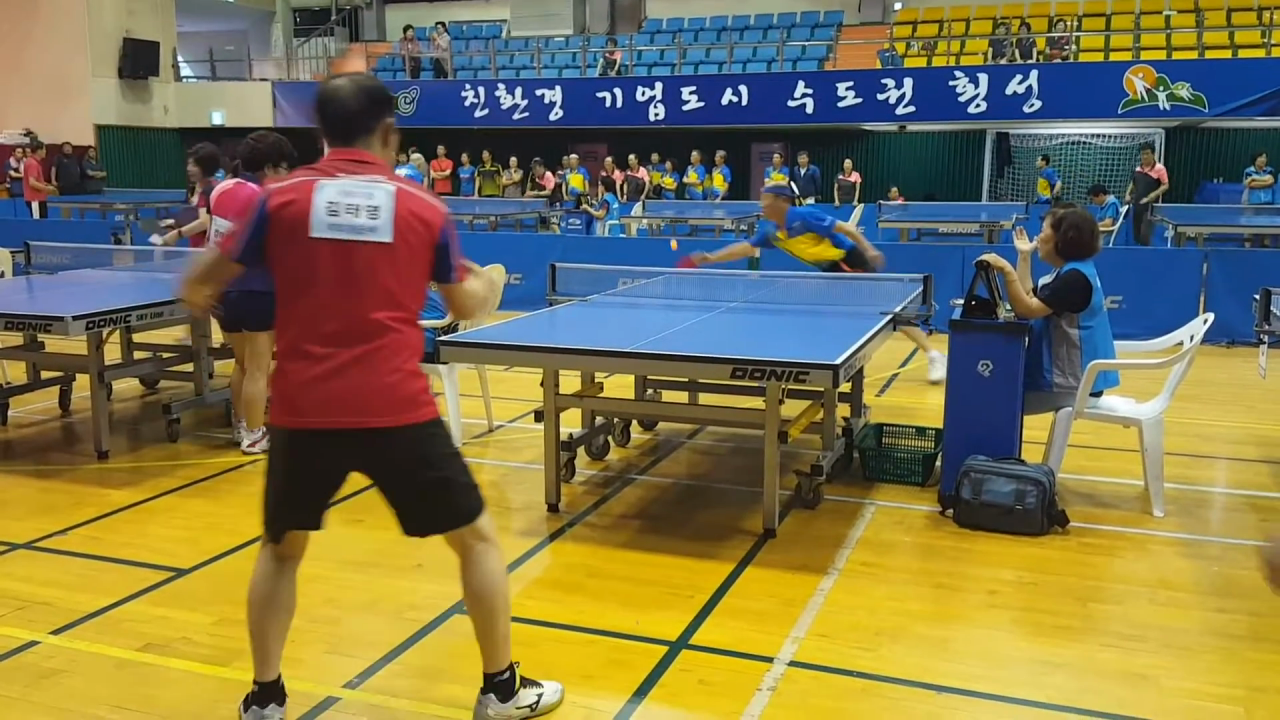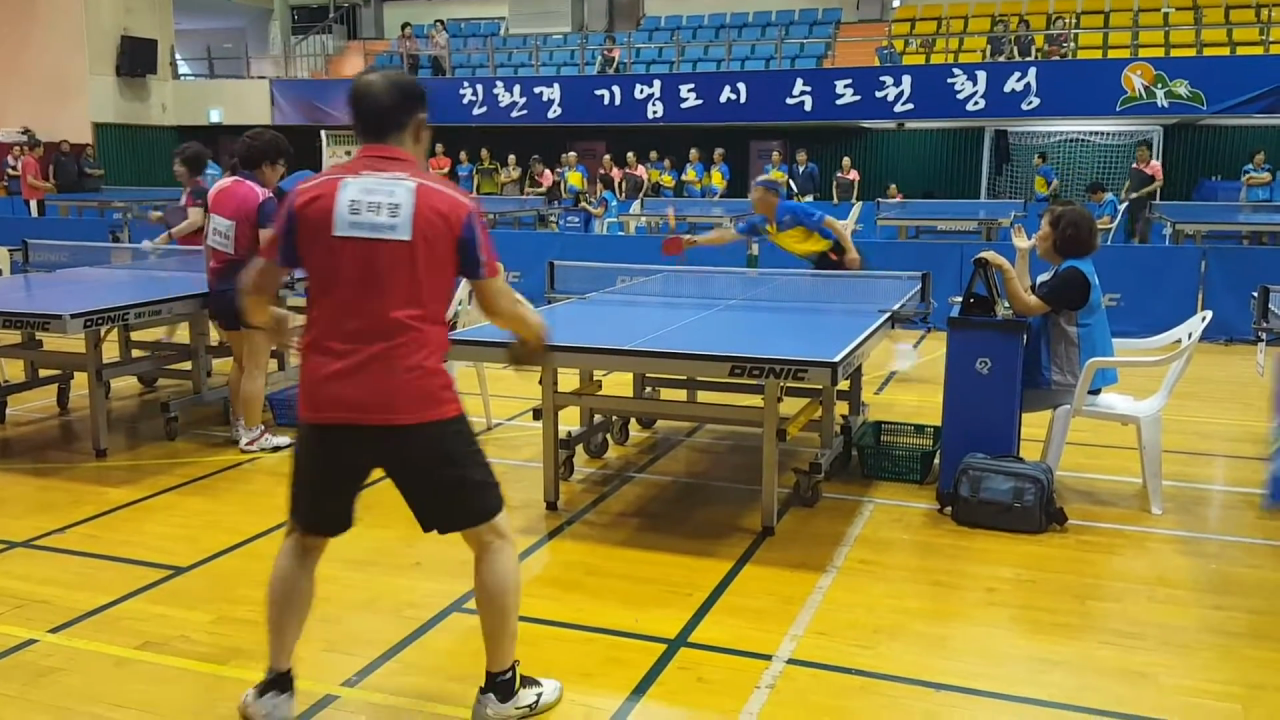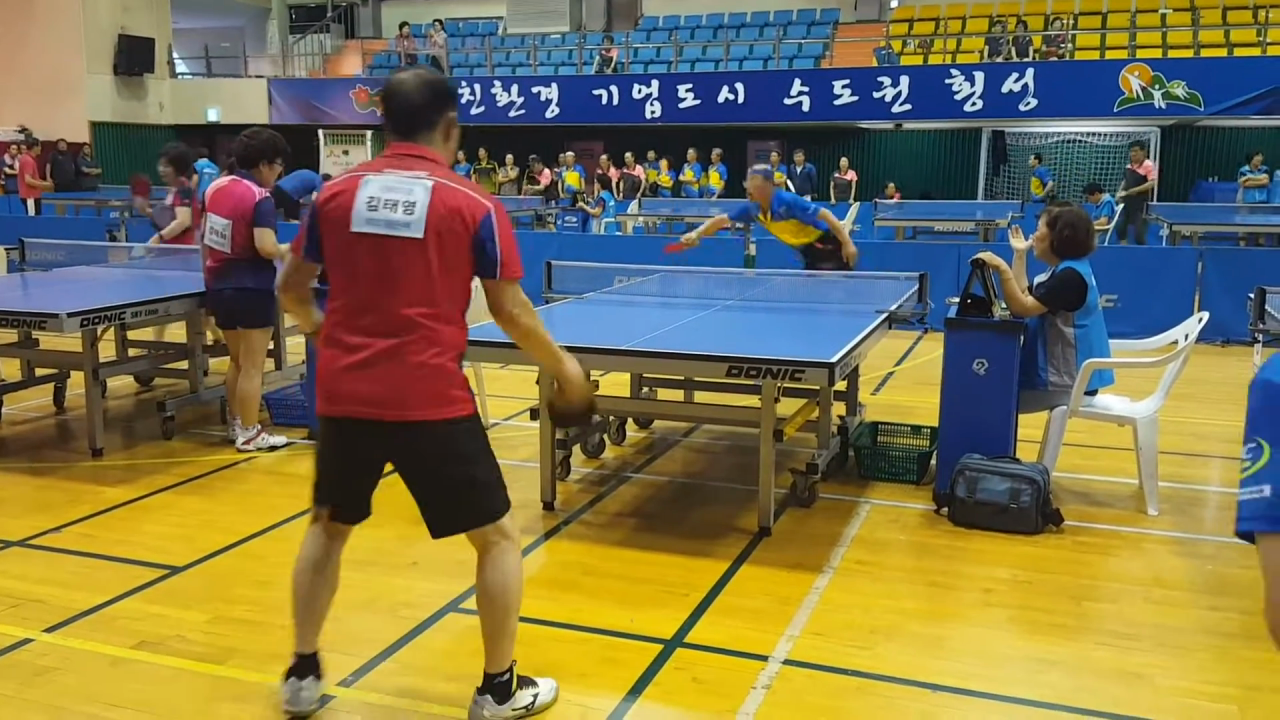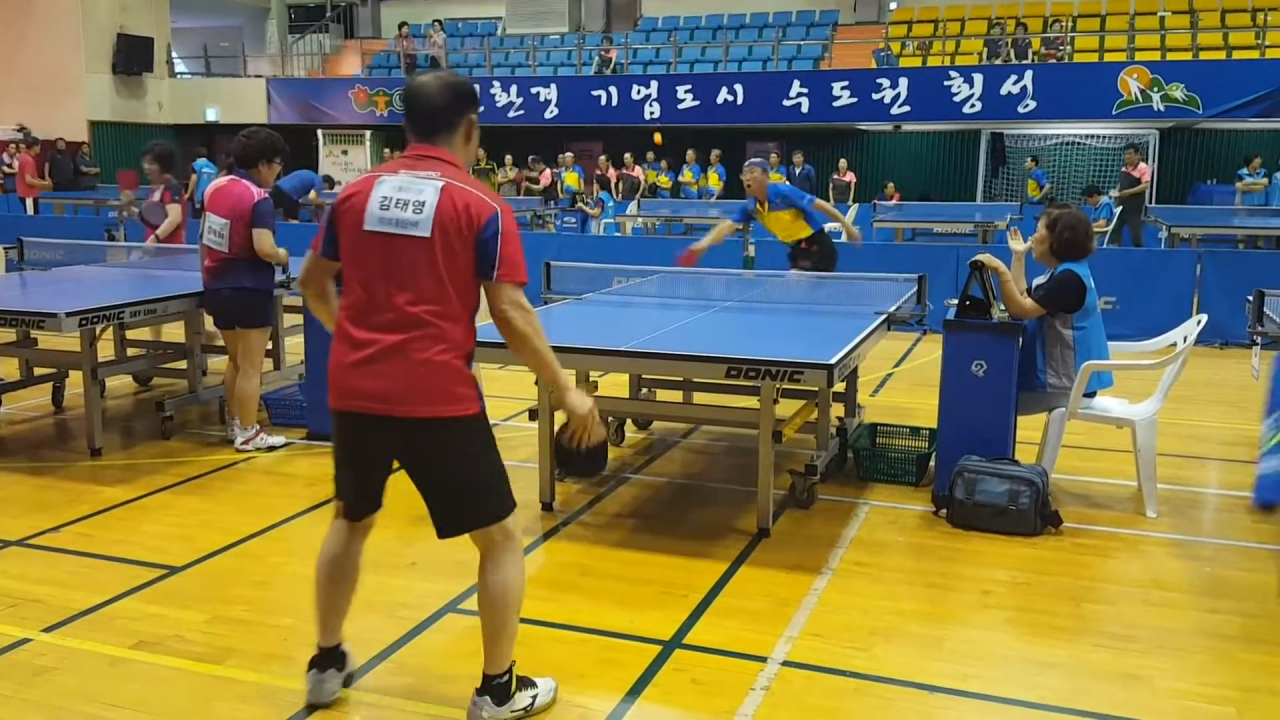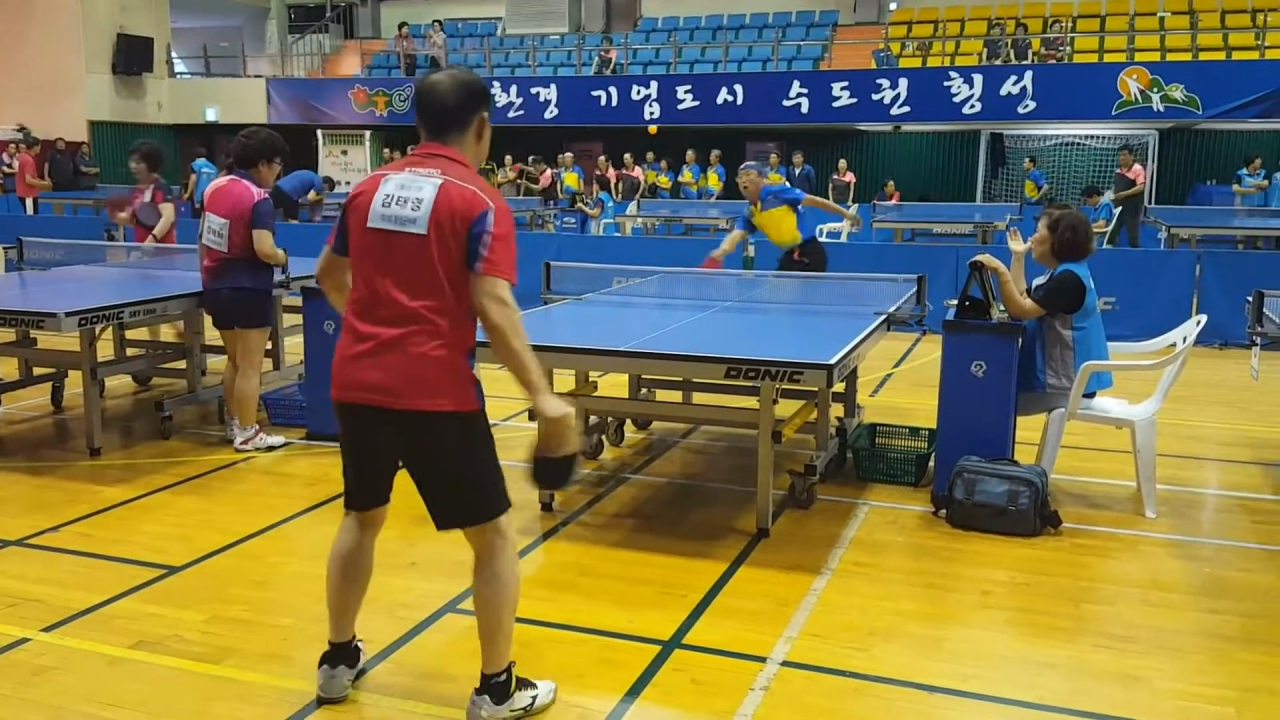
dt=0.1s
person 1, frame 1
left shoulder: (280, 199)
right shoulder: (424, 209)
left elbow: (204, 281)
right elbow: (467, 305)
left wrist: (196, 299)
right wrist: (489, 280)
left hip: (303, 411)
right hip: (397, 412)
left knee: (280, 547)
right knee: (477, 538)
person 1, frame 2
left shoulder: (311, 197)
right shoulder: (451, 206)
left elbow: (254, 292)
right elbow: (497, 303)
left wrist: (276, 323)
right wrist: (532, 325)
left hip: (328, 405)
right hip: (418, 407)
left knee: (303, 540)
right knee: (494, 535)
person 1, frame 3
left shoulder: (336, 193)
right shoulder: (472, 206)
left elbow: (290, 288)
right elbow: (510, 311)
right wrist: (561, 364)
left hip: (344, 399)
right hip: (432, 404)
left knee: (328, 527)
right knee: (497, 538)
person 1, frame 4
left shoulder: (356, 192)
right shoulder: (482, 207)
left elbow: (313, 286)
right elbow: (512, 316)
right wrist: (566, 393)
left hip: (354, 394)
right hip: (437, 401)
left knee: (350, 521)
right knee: (500, 538)
left ankle: (328, 663)
person 1, frame 5
left shoulder: (368, 189)
right shoulder: (479, 204)
left elbow: (331, 278)
right elbow: (493, 308)
right wrist: (543, 396)
left hip: (357, 388)
right hip: (435, 396)
left knee: (361, 519)
right knee: (494, 537)
left ankle: (338, 659)
person 2, frame 1
left shoulder: (221, 190)
right shoulder: (265, 199)
left elbow: (211, 241)
left hip: (226, 291)
right hip: (256, 292)
left knee: (242, 364)
right knee: (258, 369)
left ankle: (241, 426)
right ankle: (254, 434)
person 2, frame 2
left shoulder: (218, 188)
right shoulder: (263, 198)
left elbow: (208, 239)
left hip: (221, 289)
left knee: (240, 362)
right knee: (255, 368)
left ankle: (238, 425)
right ankle: (252, 434)
person 2, frame 3
left shoulder: (215, 187)
right shoulder: (260, 197)
left elbow: (204, 239)
right elbow: (266, 248)
right wrist: (285, 251)
left hip: (219, 287)
right hip: (251, 290)
left knee: (236, 361)
right knee: (252, 367)
left ankle: (235, 424)
right ankle: (249, 434)
person 2, frame 4
left shoulder: (214, 187)
right shoulder: (258, 198)
left elbow: (204, 238)
right elbow: (264, 249)
right wrist: (283, 256)
left hip: (217, 287)
right hip: (249, 290)
left knee: (235, 361)
right knee: (250, 367)
left ankle: (234, 424)
right ankle: (248, 434)
person 2, frame 5
left shoulder: (214, 187)
right shoulder: (258, 198)
left elbow: (203, 238)
right elbow: (264, 250)
right wrist: (281, 257)
left hip: (216, 287)
right hip: (248, 290)
left knee: (234, 360)
right knee: (249, 367)
left ankle: (233, 424)
right ankle: (247, 434)
person 3, frame 1
left shoulder: (1075, 277)
right shoulder: (1064, 273)
left elbow: (1027, 310)
right elbow: (1027, 300)
left wrist: (1006, 270)
right wrist: (1024, 256)
left hip: (1073, 384)
right hip: (1062, 374)
person 3, frame 2
left shoulder: (1073, 275)
right shoulder: (1064, 270)
left elbow: (1026, 307)
right elbow: (1025, 297)
left wrist: (1005, 268)
right wrist: (1022, 254)
left hip: (1072, 381)
right hip: (1063, 373)
person 3, frame 3
left shoulder: (1070, 276)
right shoulder: (1061, 271)
left elbow: (1023, 308)
right elbow: (1023, 298)
left wrist: (1002, 269)
right wrist: (1019, 254)
left hip: (1068, 382)
right hip: (1059, 374)
person 3, frame 4
left shoulder: (1069, 277)
right shoulder: (1060, 273)
left elbow: (1021, 310)
right elbow: (1021, 299)
left wrist: (1000, 271)
right wrist: (1018, 256)
left hip: (1067, 385)
right hip: (1058, 376)
person 3, frame 5
left shoulder: (1069, 278)
right shoulder: (1059, 274)
left elbow: (1021, 311)
right elbow: (1021, 300)
left wrist: (1000, 271)
right wrist: (1018, 257)
left hip: (1066, 385)
right hip: (1056, 376)
person 4, frame 1
left shoulder: (803, 215)
right shoulder: (769, 230)
left elbow: (842, 227)
right elbow: (745, 248)
left wrist: (868, 249)
right wrist: (712, 258)
left hip: (850, 265)
right hip: (831, 270)
left ankle: (932, 355)
person 4, frame 2
left shoulder: (793, 210)
right shoulder: (759, 223)
left elbow: (832, 224)
right elbow: (730, 234)
left wrist: (851, 251)
right wrist: (697, 240)
left hip: (836, 256)
right hip: (821, 262)
person 4, frame 3
left shoulder: (787, 201)
right shoulder: (752, 209)
left elbow: (826, 215)
right elbow: (721, 220)
left wrist: (848, 243)
right wrist: (696, 234)
left hip: (826, 246)
right hip: (810, 252)
person 4, frame 4
left shoulder: (783, 192)
right shoulder: (751, 206)
left elbow: (820, 205)
right elbow: (727, 226)
left wrist: (847, 226)
right wrist: (704, 243)
left hip: (817, 248)
right hip: (801, 249)
person 4, frame 5
left shoulder: (775, 193)
right shoulder: (748, 213)
left elbow: (812, 200)
right elbow: (737, 235)
left wrist: (844, 212)
right wrist: (722, 251)
left hip: (806, 255)
right hip: (791, 255)
